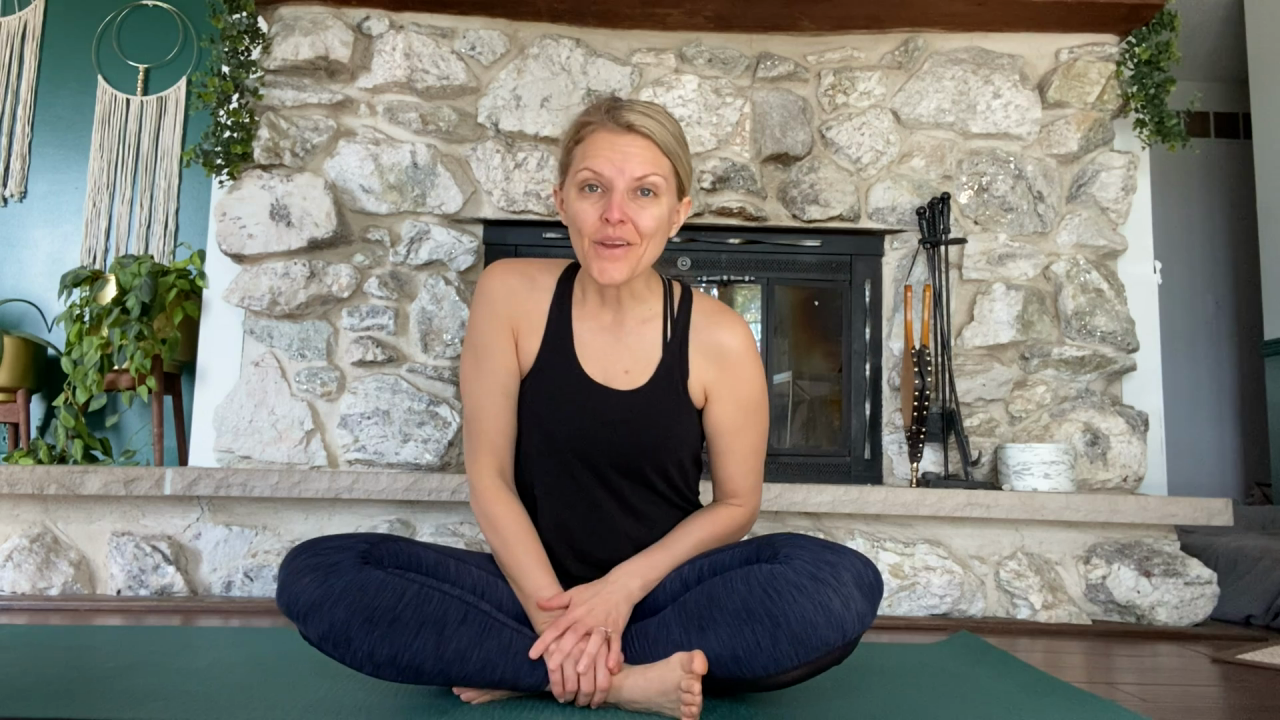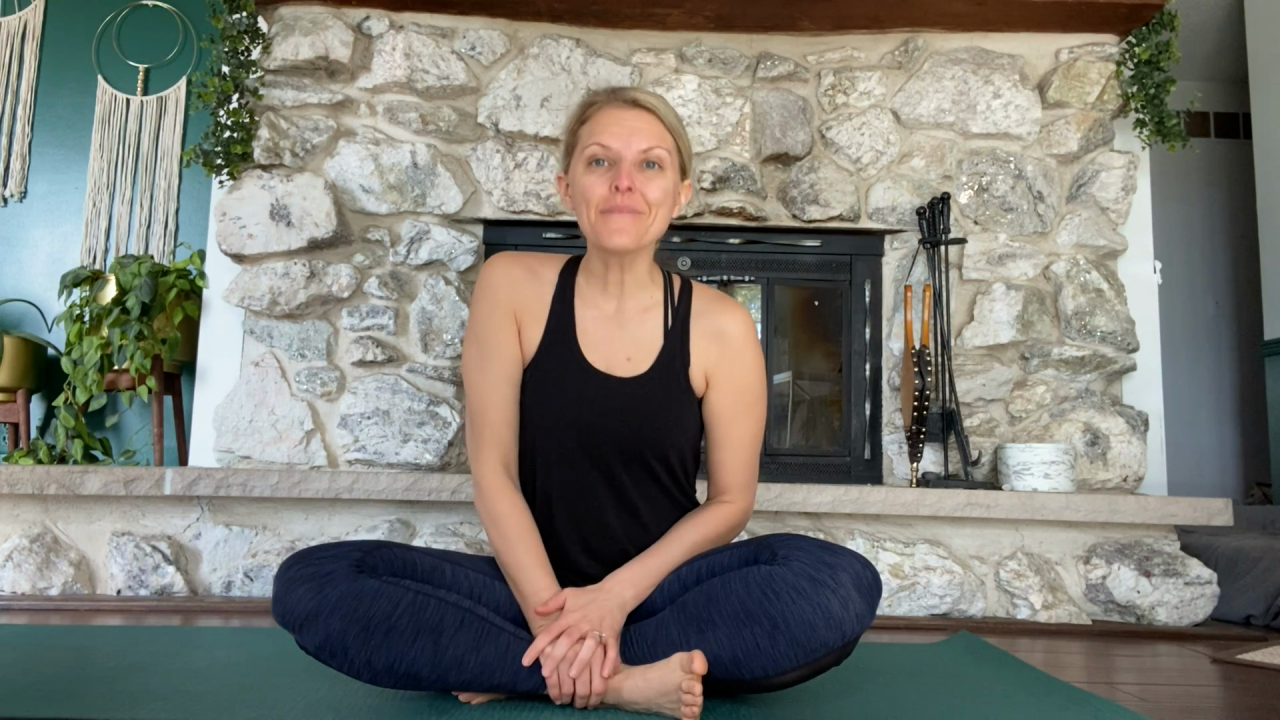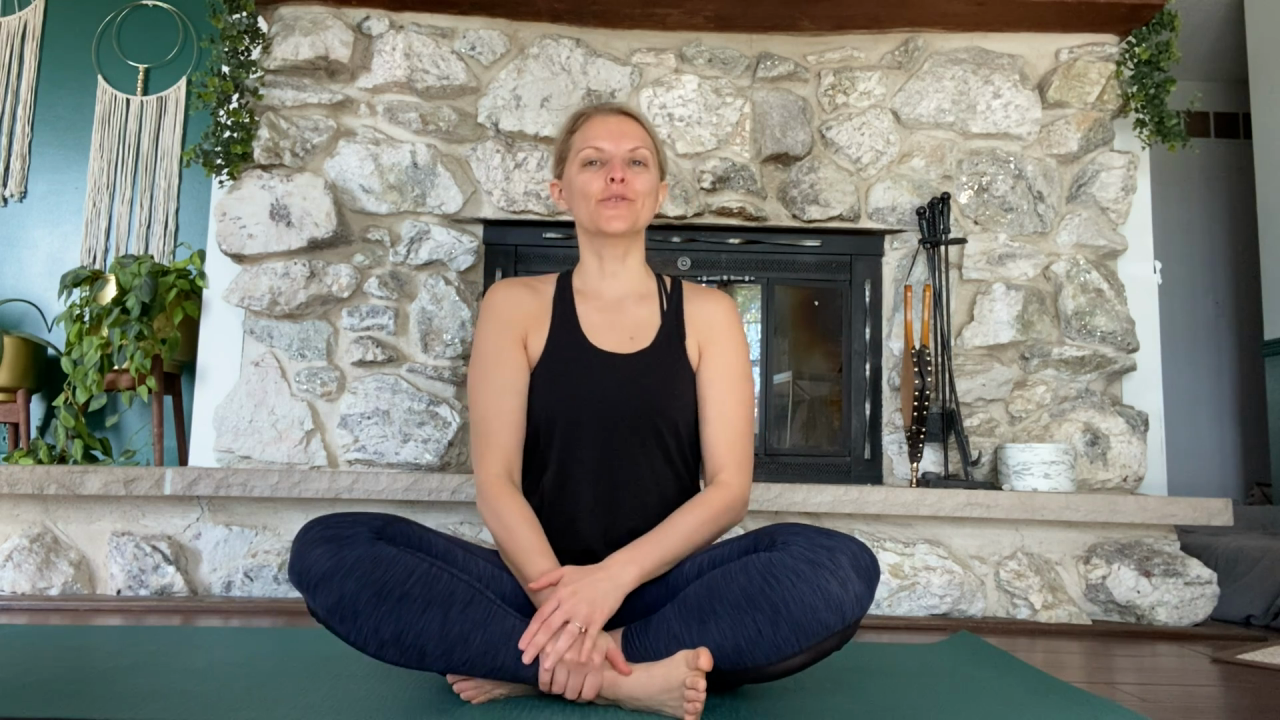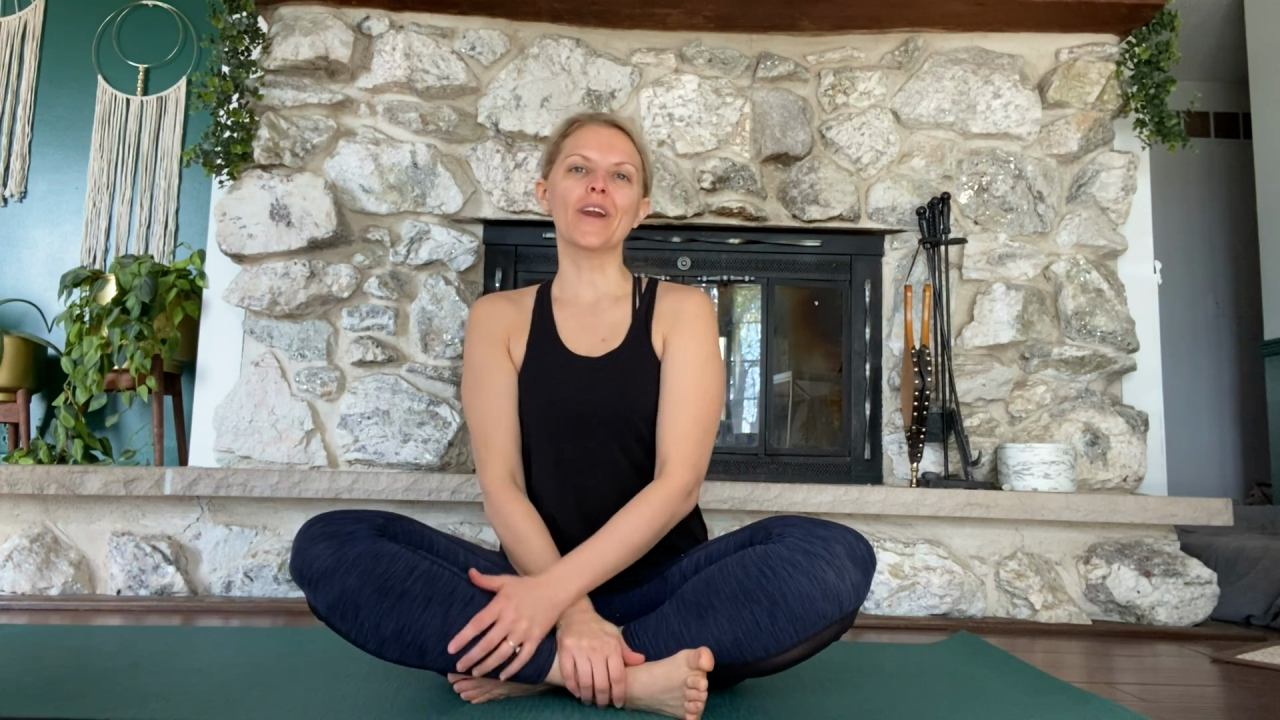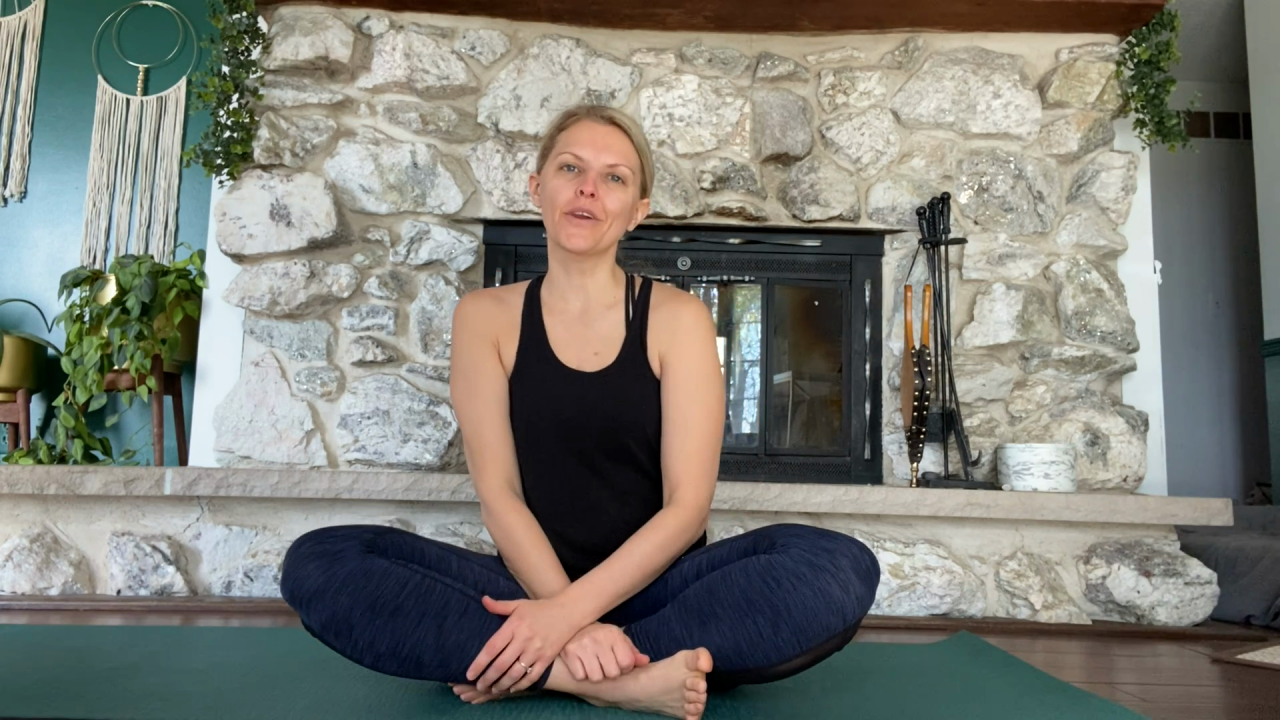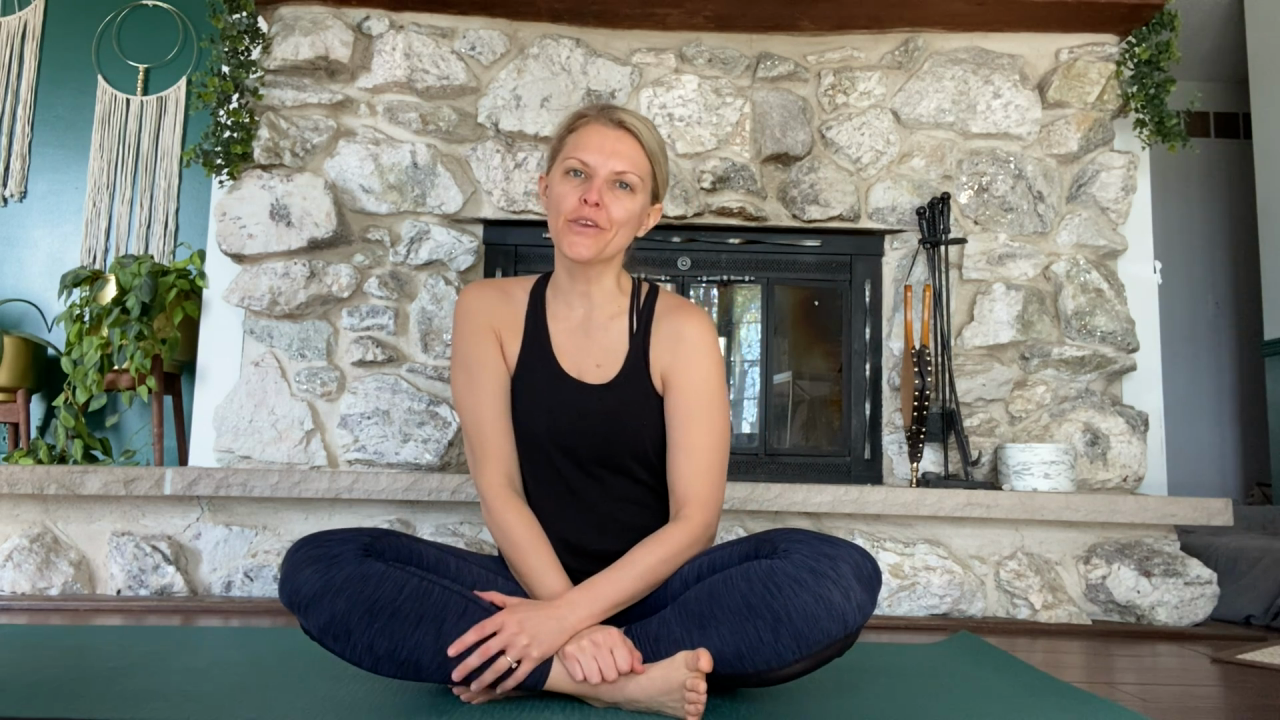
dt=0.4s
person 1, frame 1
left shoulder: (718, 338)
right shoulder: (510, 294)
left elbow: (736, 502)
right elbow: (489, 478)
left wrist: (627, 583)
right wrist: (551, 612)
left hip: (664, 592)
right hip: (538, 590)
left knee: (845, 584)
right knee: (313, 576)
left ankle: (524, 667)
person 1, frame 2
left shoulder: (720, 326)
right shoulder: (512, 284)
left elbow: (730, 502)
right elbow: (494, 473)
left wrist: (621, 593)
right wrist: (548, 615)
left hip: (664, 594)
right hip: (537, 588)
left knee: (844, 587)
right knee: (310, 586)
left ankle: (529, 669)
person 1, frame 3
left shoulder: (707, 312)
right shoulder: (515, 304)
left elbow: (728, 489)
right elbow: (495, 481)
left wrist: (616, 577)
right wrist: (556, 599)
left hip: (668, 589)
right hip: (540, 587)
left knee: (842, 568)
right knee: (326, 548)
left ankle: (530, 668)
person 1, frame 4
left shoulder: (682, 310)
right shoulder: (499, 317)
left elbow: (679, 481)
right elbow: (500, 486)
left wrist: (556, 587)
right wrist: (569, 608)
left hip: (667, 590)
right hip: (540, 589)
left knee: (837, 560)
right knee: (327, 545)
left ankle: (542, 668)
person 1, frame 5
left shoulder: (676, 317)
right shoulder: (486, 315)
left elbow: (688, 505)
right elbow: (497, 493)
left wrist: (569, 612)
right wrist: (567, 618)
left hip: (660, 591)
right hip: (535, 589)
left knee: (840, 570)
right knee: (318, 563)
person 1, frame 6
left shoulder: (679, 328)
right shoulder: (488, 308)
left elbow: (695, 521)
right elbow: (498, 490)
left wrist: (566, 617)
right wrist: (569, 619)
left hip: (656, 594)
right hip: (536, 589)
left knee: (841, 576)
right knee: (316, 567)
left ankle: (528, 671)
